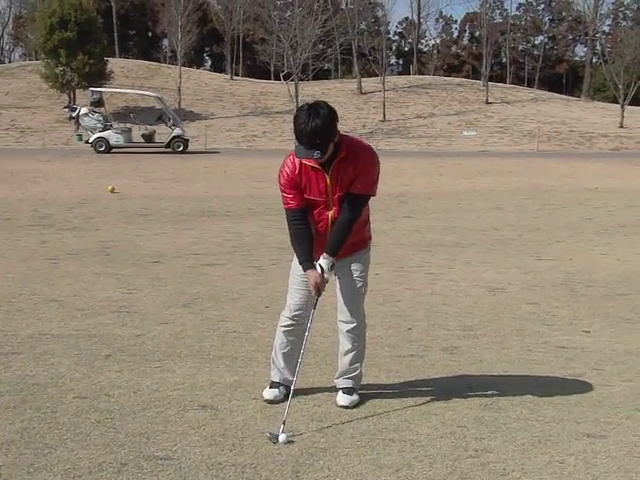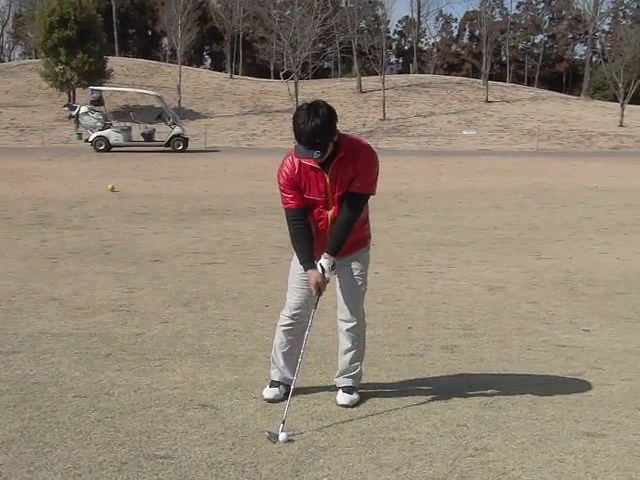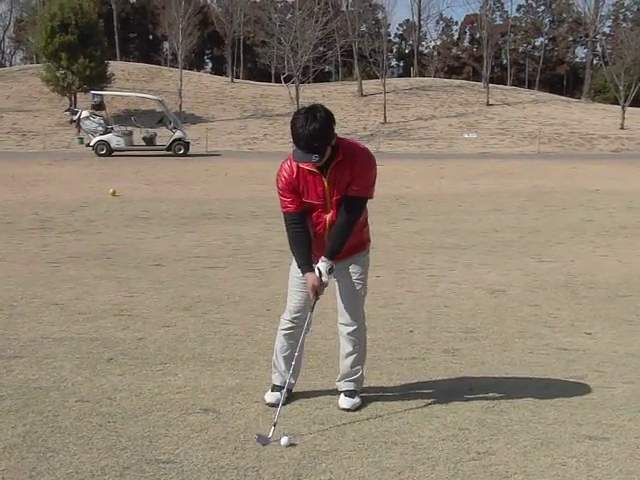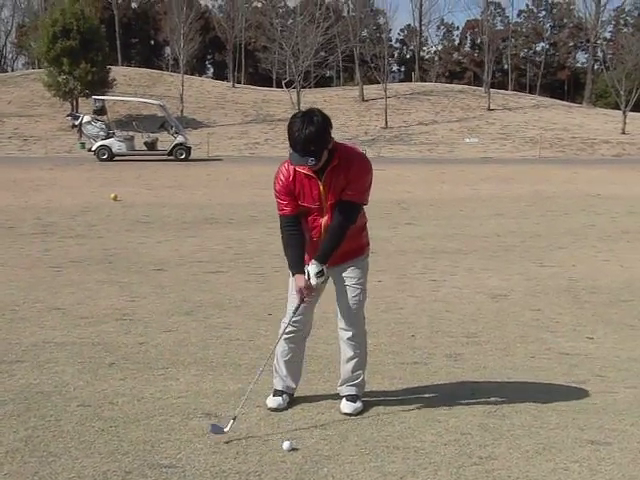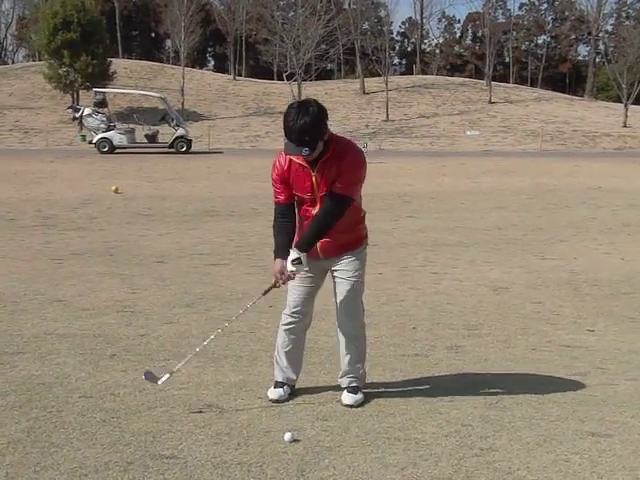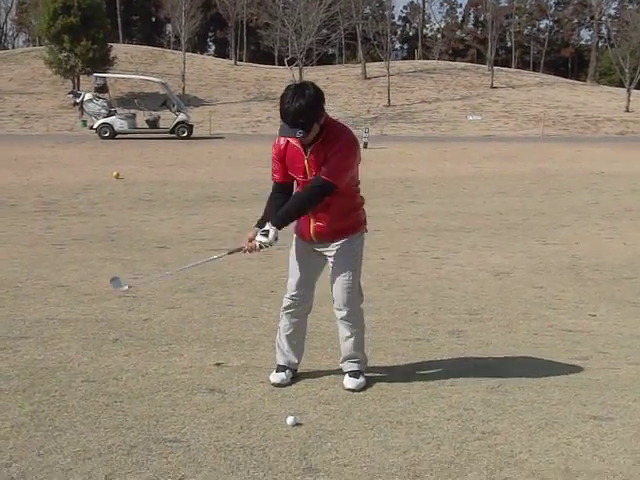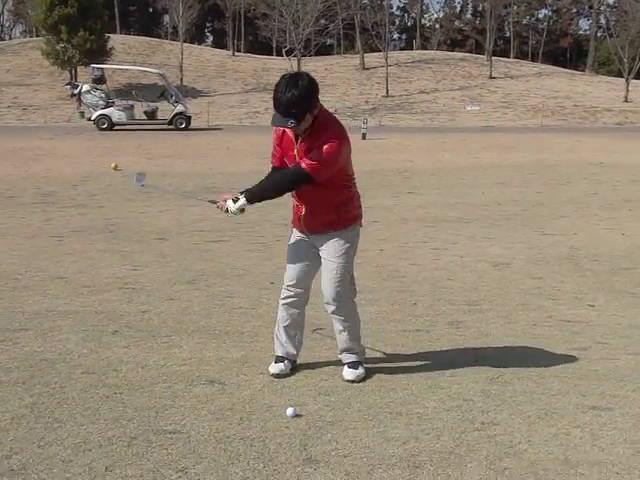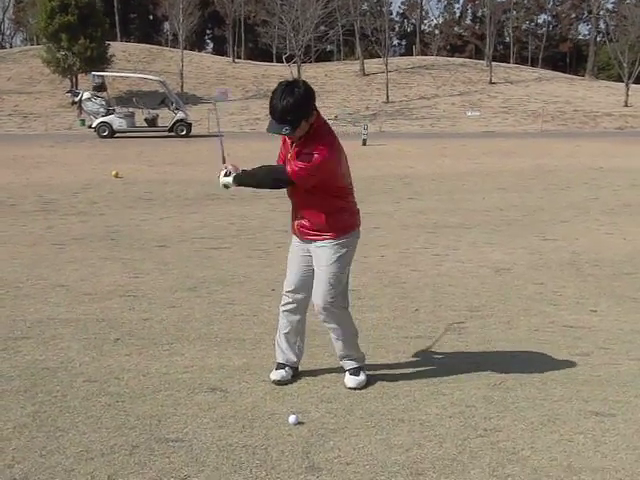
dt=0.1s
person 1, frame 1
left shoulder: (364, 156)
right shoulder: (291, 167)
left elbow: (352, 212)
right elbow: (297, 220)
left wrist: (329, 257)
right wrist: (309, 266)
left hip: (352, 250)
right hip: (309, 251)
left knee: (351, 318)
right knee: (293, 315)
left ankle: (348, 382)
right ankle: (280, 378)
person 1, frame 2
left shoulder: (363, 155)
right shoulder: (290, 167)
left elbow: (352, 212)
right elbow: (296, 220)
left wrist: (330, 257)
right wrist: (309, 265)
left hip: (351, 249)
right hip: (309, 250)
left knee: (351, 317)
right knee: (293, 314)
left ankle: (348, 381)
right ankle: (280, 378)
person 1, frame 3
left shoulder: (360, 159)
right shoulder: (289, 170)
left elbow: (350, 215)
right elbow: (295, 223)
left wrist: (328, 261)
right wrist: (307, 269)
left hip: (351, 252)
right hip: (308, 253)
left knee: (352, 320)
right knee: (293, 318)
left ankle: (349, 385)
right ankle: (281, 382)
person 1, frame 4
left shoulder: (357, 164)
right shoulder: (287, 173)
left elbow: (344, 220)
right elbow: (291, 225)
left wrist: (319, 264)
right wrist: (297, 272)
left hip: (349, 257)
right hip: (307, 257)
left knee: (351, 324)
right knee: (294, 323)
left ankle: (351, 389)
right ankle: (283, 386)
person 1, frame 5
left shoulder: (350, 156)
right shoulder: (284, 162)
left elbow: (332, 210)
right elbow: (284, 213)
left wrist: (300, 251)
right wrist: (281, 255)
left hip: (347, 249)
right hip: (302, 248)
left knee: (350, 317)
right knee: (294, 315)
left ankle: (352, 381)
right ankle: (284, 378)
person 1, frame 6
left shoulder: (344, 144)
right shoulder: (283, 144)
left elbow: (313, 193)
right elbow: (281, 191)
left wrist: (274, 226)
right wrist: (260, 227)
left hip: (344, 235)
right hip: (306, 235)
left knee: (346, 302)
right knee: (294, 300)
left ankle: (353, 365)
right ankle: (287, 362)
person 1, frame 7
left shoulder: (332, 138)
right shoulder: (285, 130)
left elbow: (291, 180)
right elbow: (279, 172)
left wrist: (245, 200)
right wrist: (243, 196)
left hip: (338, 227)
right hip: (303, 225)
left knee: (336, 295)
right knee: (292, 291)
left ankle: (352, 356)
right ankle: (286, 353)
person 1, frame 8
left shoulder: (320, 153)
right shoulder: (299, 132)
left elbow: (280, 178)
right elbow: (282, 167)
left wrist: (235, 179)
right wrist: (242, 173)
left hip: (334, 234)
right hip: (304, 232)
left knee: (327, 302)
right knee: (291, 296)
left ankle: (353, 363)
right ankle: (287, 360)
